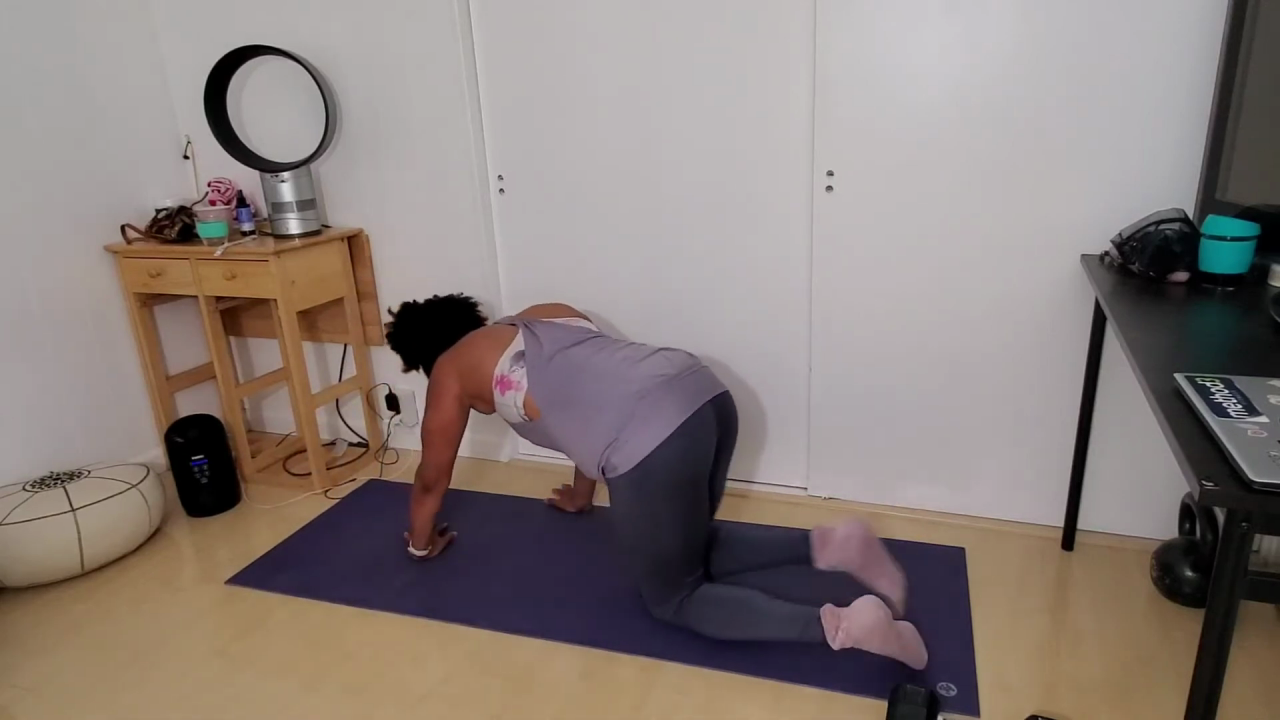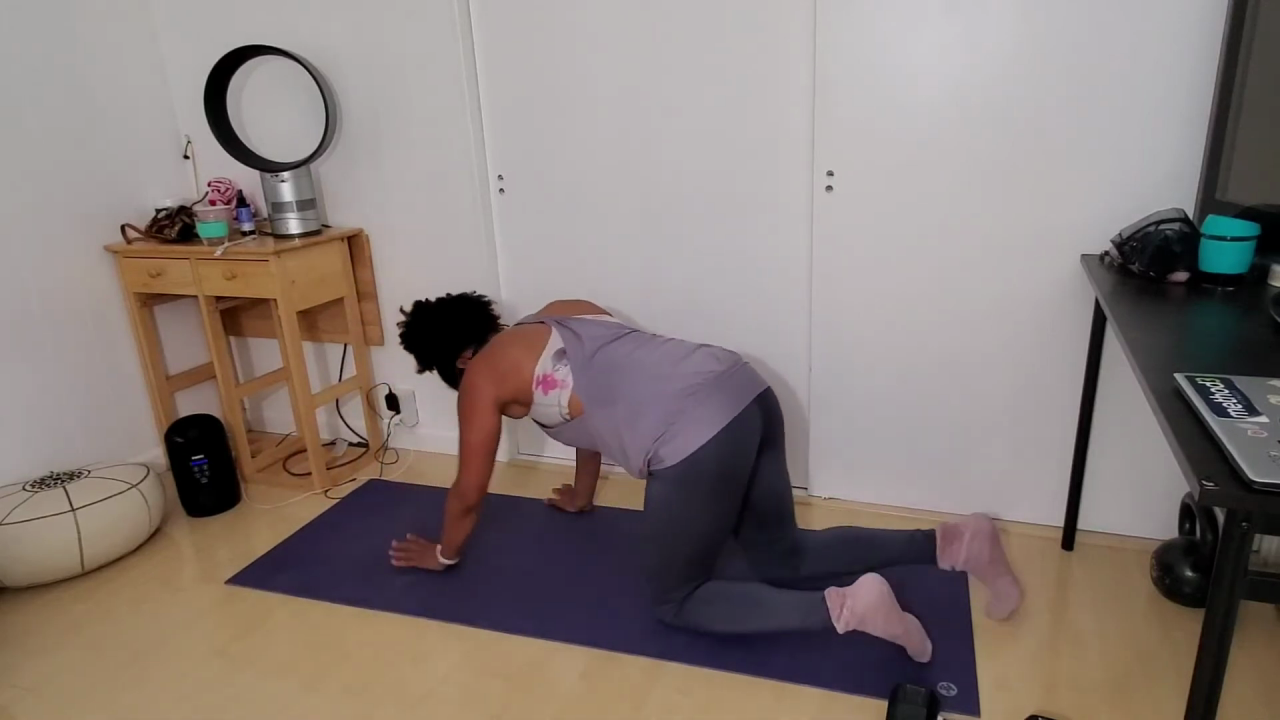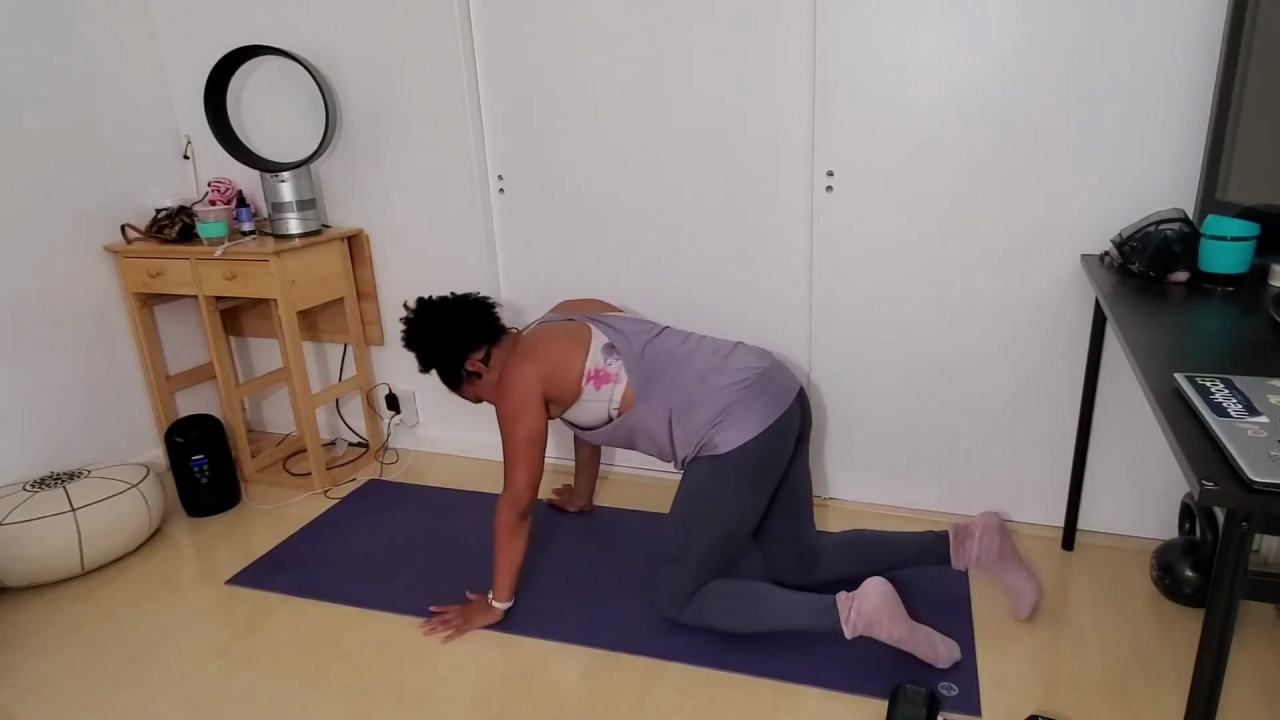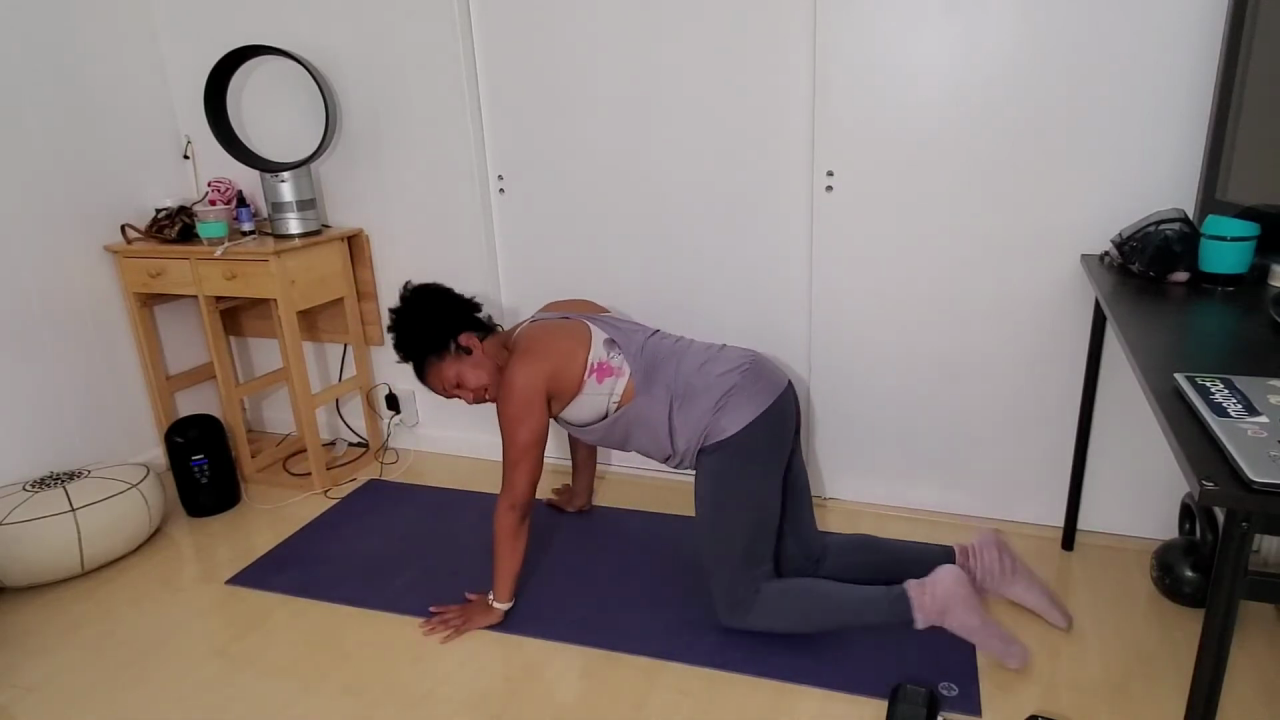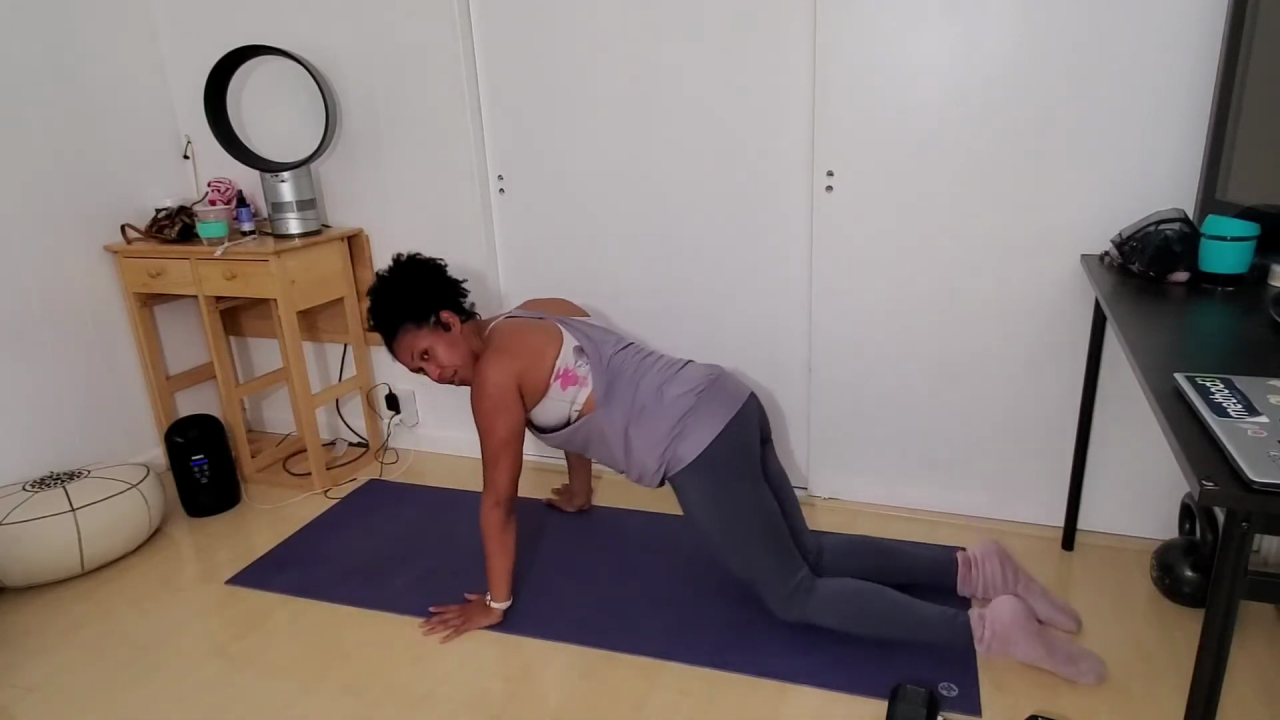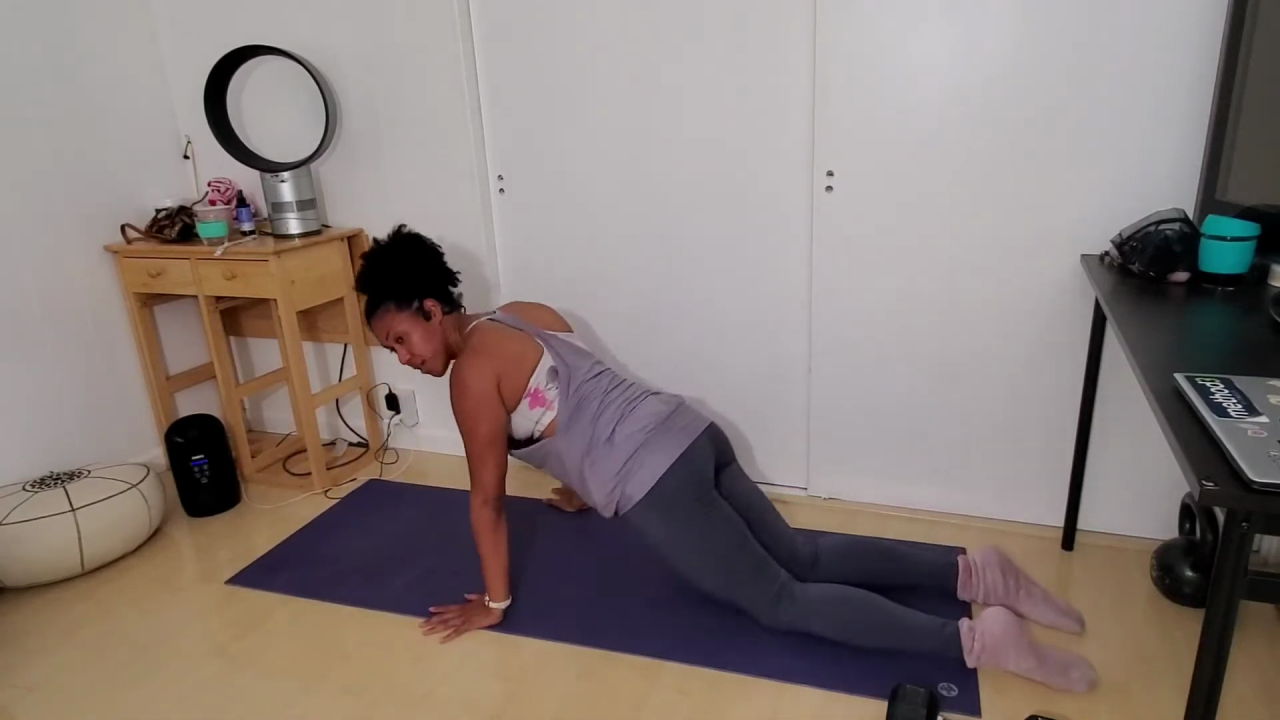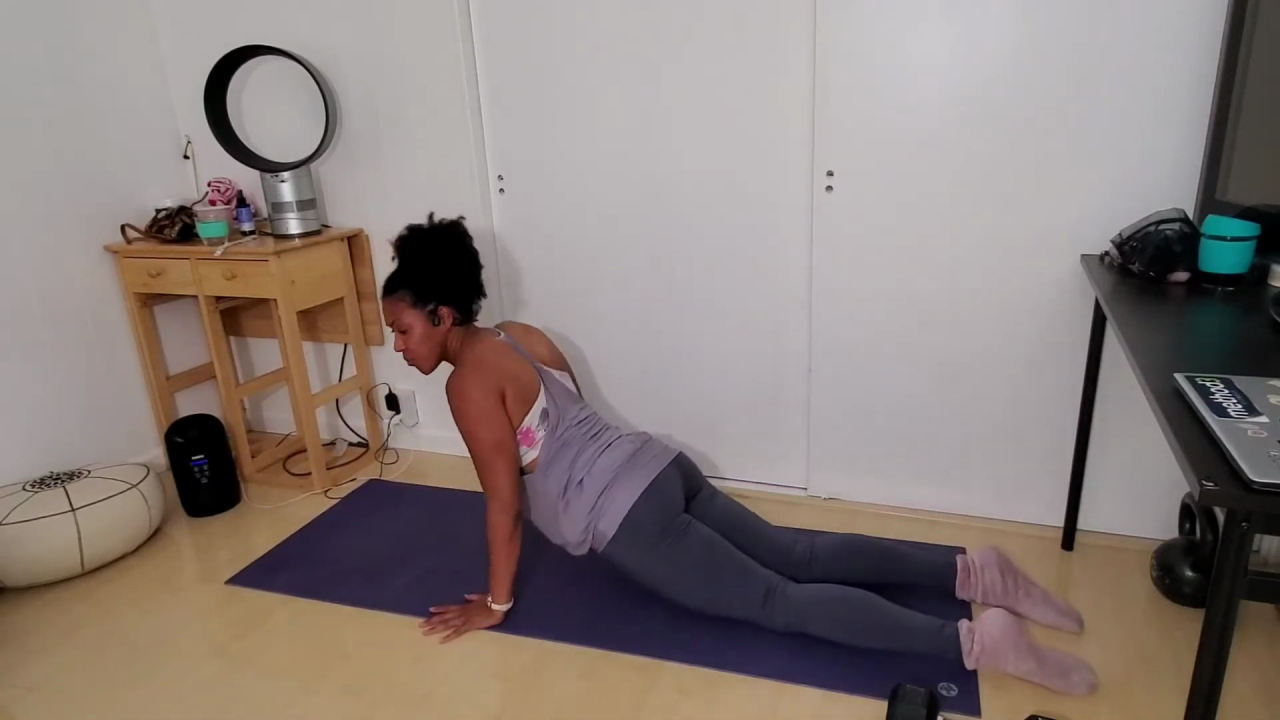
dt=0.3s
person 1, frame 1
left shoulder: (453, 370)
right shoulder: (547, 313)
left elbow: (431, 479)
left wrist: (421, 542)
right wrist: (580, 494)
left hip: (654, 441)
right hip: (702, 393)
left knee: (675, 598)
right knee: (689, 551)
left ankle: (839, 625)
right ankle: (828, 544)
person 1, frame 2
left shoulder: (484, 374)
right shoulder: (564, 313)
left elbow: (468, 495)
left wrist: (441, 554)
right wrist: (580, 496)
left hip: (697, 440)
right hip: (744, 392)
left knee: (677, 601)
right knee: (783, 558)
left ankle: (845, 606)
right ankle: (955, 541)
person 1, frame 3
left shoulder: (520, 375)
right shoulder: (565, 321)
left elbow: (516, 503)
left wrist: (495, 602)
right wrist: (580, 494)
left hip: (739, 430)
right hip: (774, 393)
left knee: (681, 597)
right knee: (795, 563)
left ankle: (857, 612)
right ankle: (968, 542)
person 1, frame 4
left shoulder: (520, 373)
right shoulder: (551, 323)
left elbow: (515, 502)
left wrist: (495, 603)
right wrist: (580, 495)
left hip: (735, 421)
right hip: (762, 393)
left knee: (743, 605)
right knee: (802, 561)
left ankle: (928, 598)
right ankle: (974, 561)
person 1, frame 5
left shoulder: (493, 371)
right shoulder: (540, 312)
left elbow: (498, 500)
left wrist: (494, 603)
right wrist: (579, 491)
left hip: (696, 446)
right hip: (726, 408)
left knee: (795, 595)
right knee: (808, 556)
left ankle: (988, 629)
right ankle: (975, 568)
person 1, frame 6
left shoulder: (472, 371)
right shoulder: (525, 314)
left elbow: (487, 499)
left wrist: (494, 604)
right wrist: (579, 491)
left hip: (656, 481)
right hip: (689, 434)
left knee: (782, 601)
right knee: (802, 558)
left ankle: (975, 639)
right ankle: (974, 573)
person 1, frame 7
left shoulder: (468, 382)
right shoulder: (518, 335)
left elbow: (505, 503)
left wrist: (493, 604)
left hip: (629, 518)
right hip: (657, 468)
left knee: (781, 602)
right knee: (803, 556)
left ankle: (975, 640)
right ankle: (972, 573)
